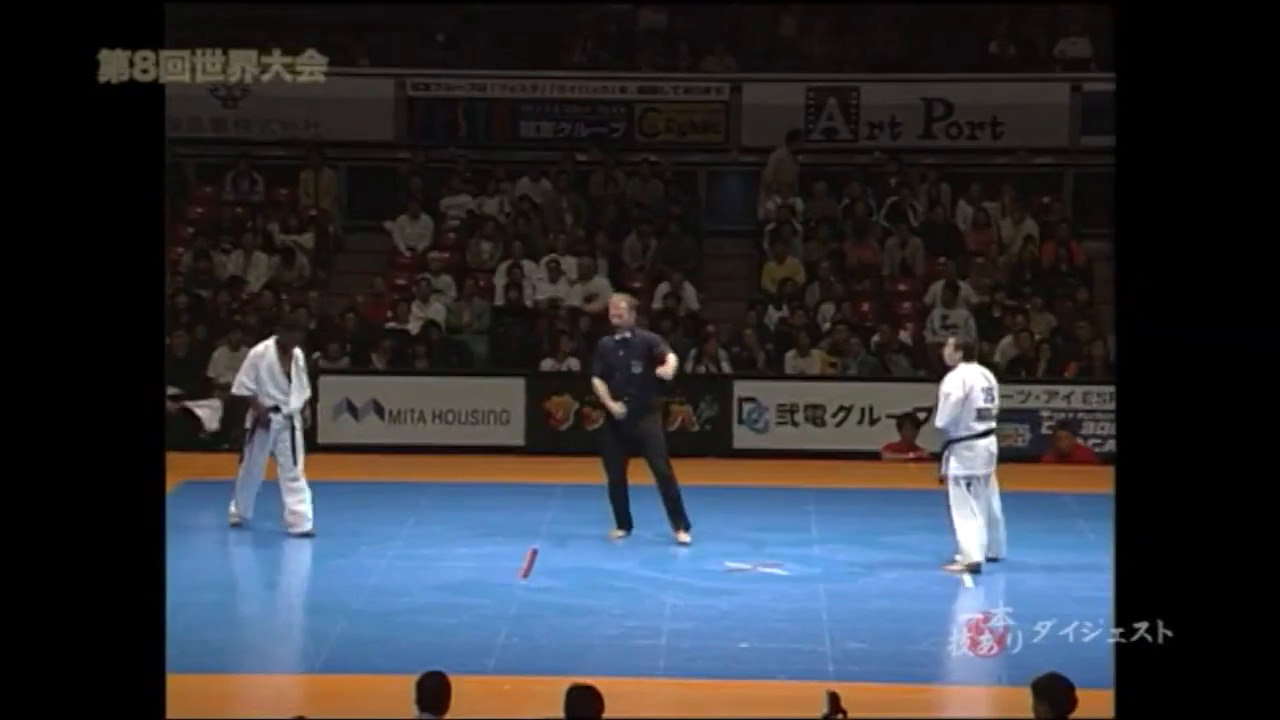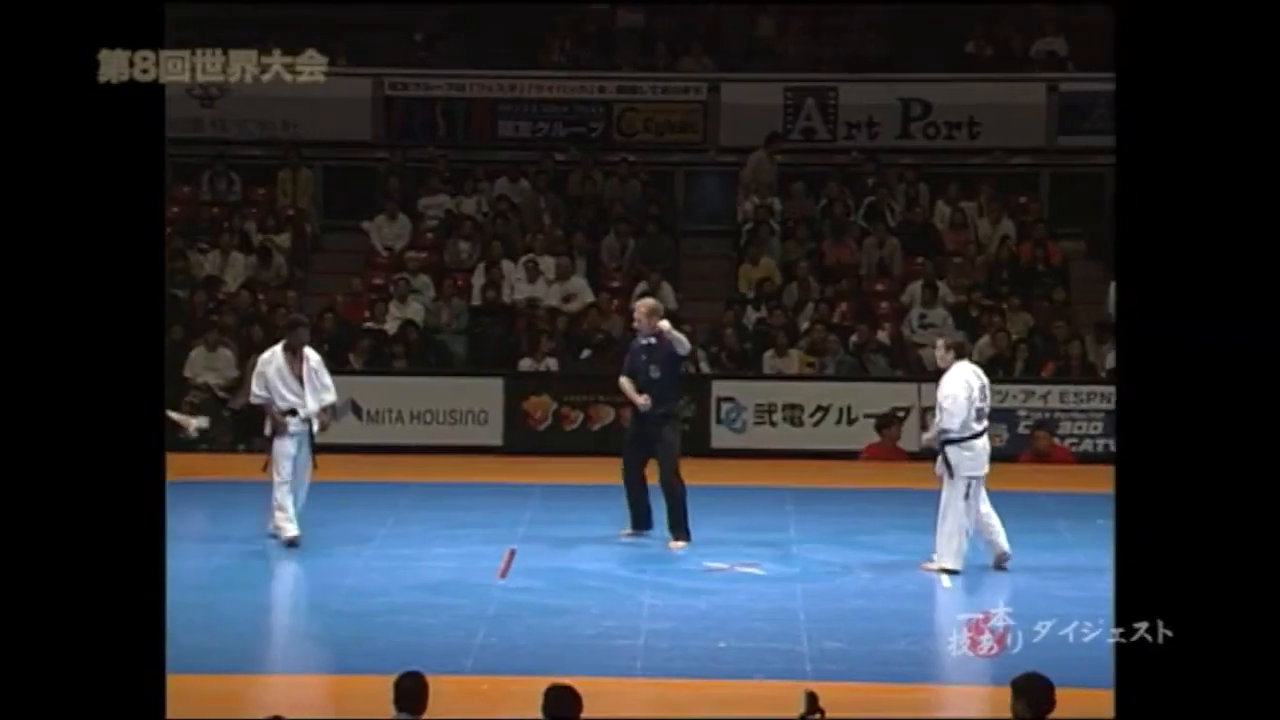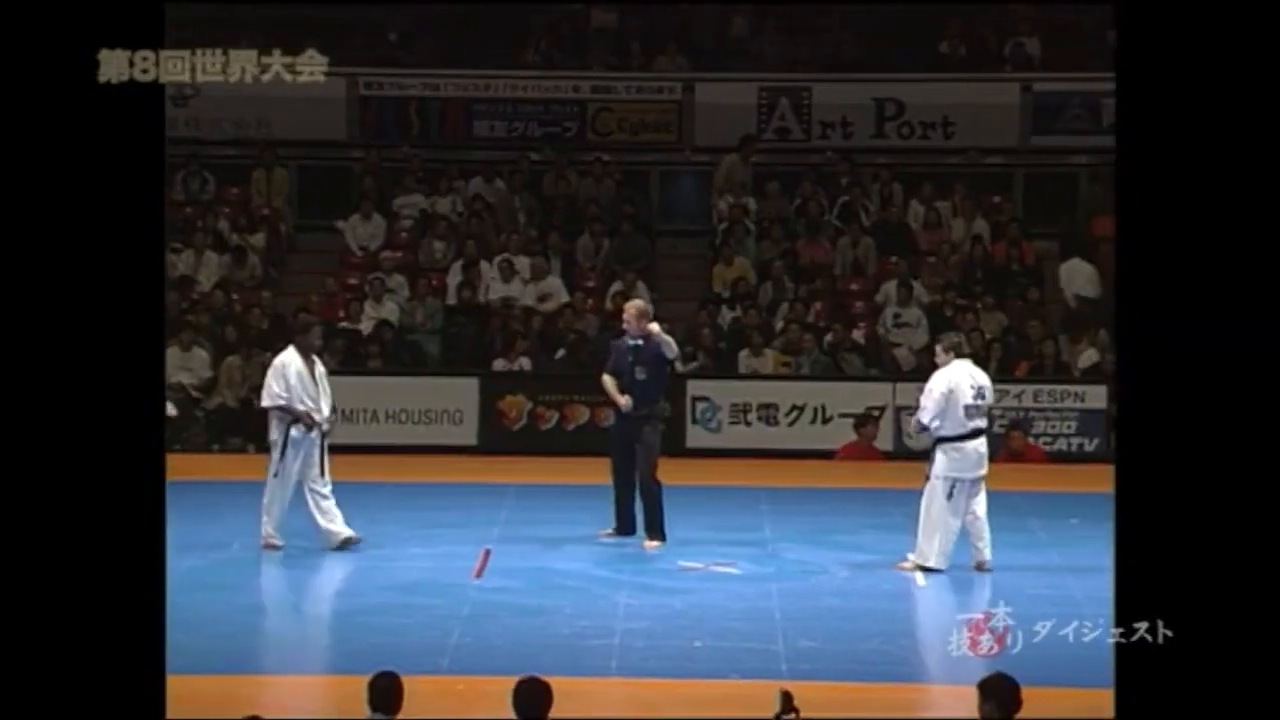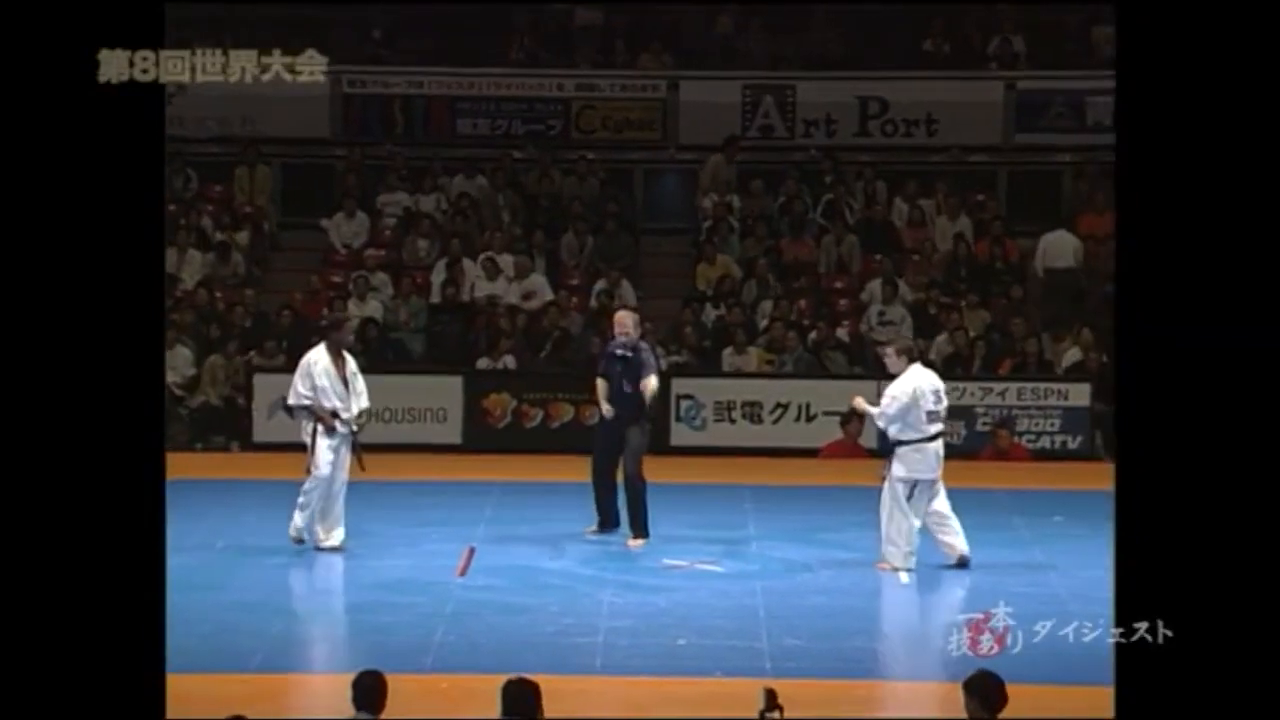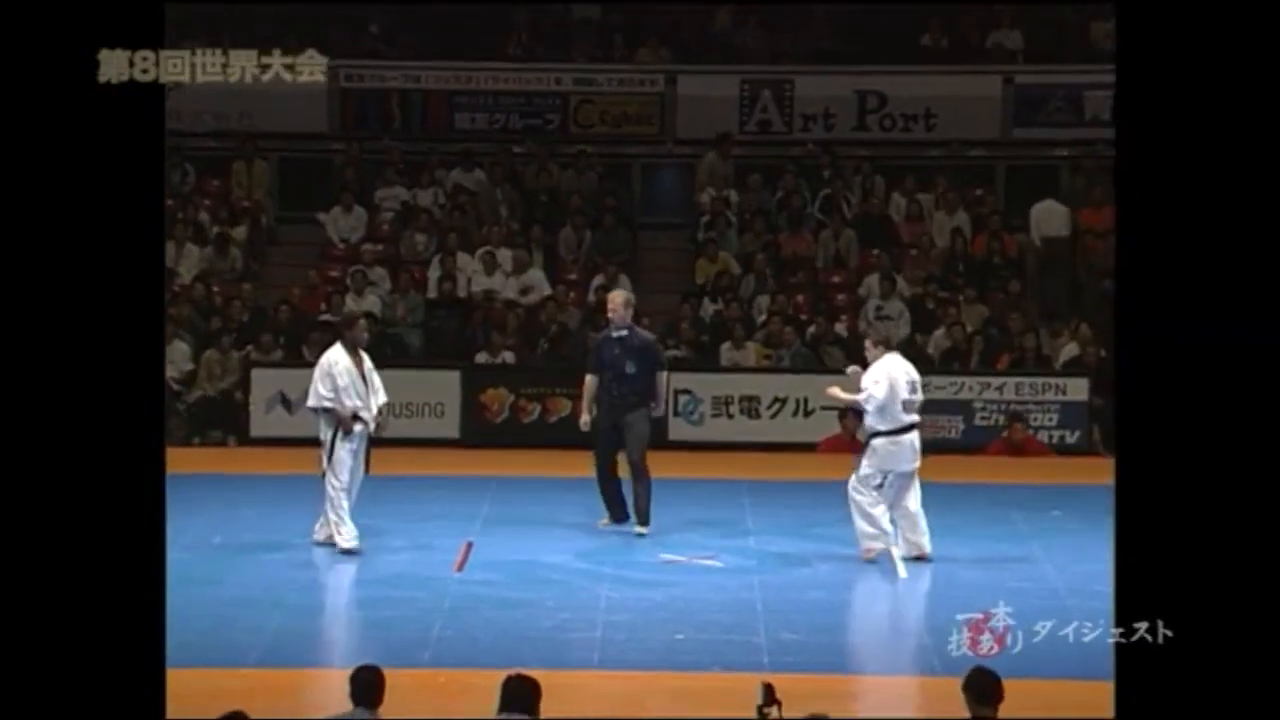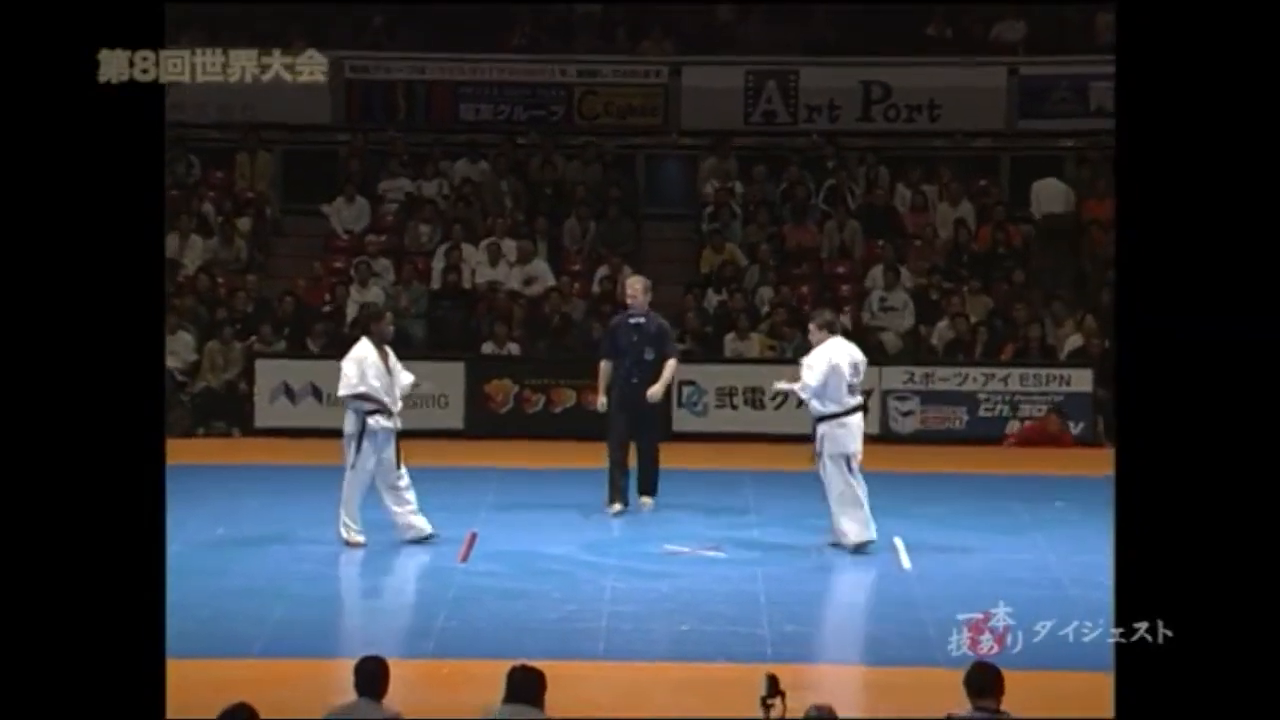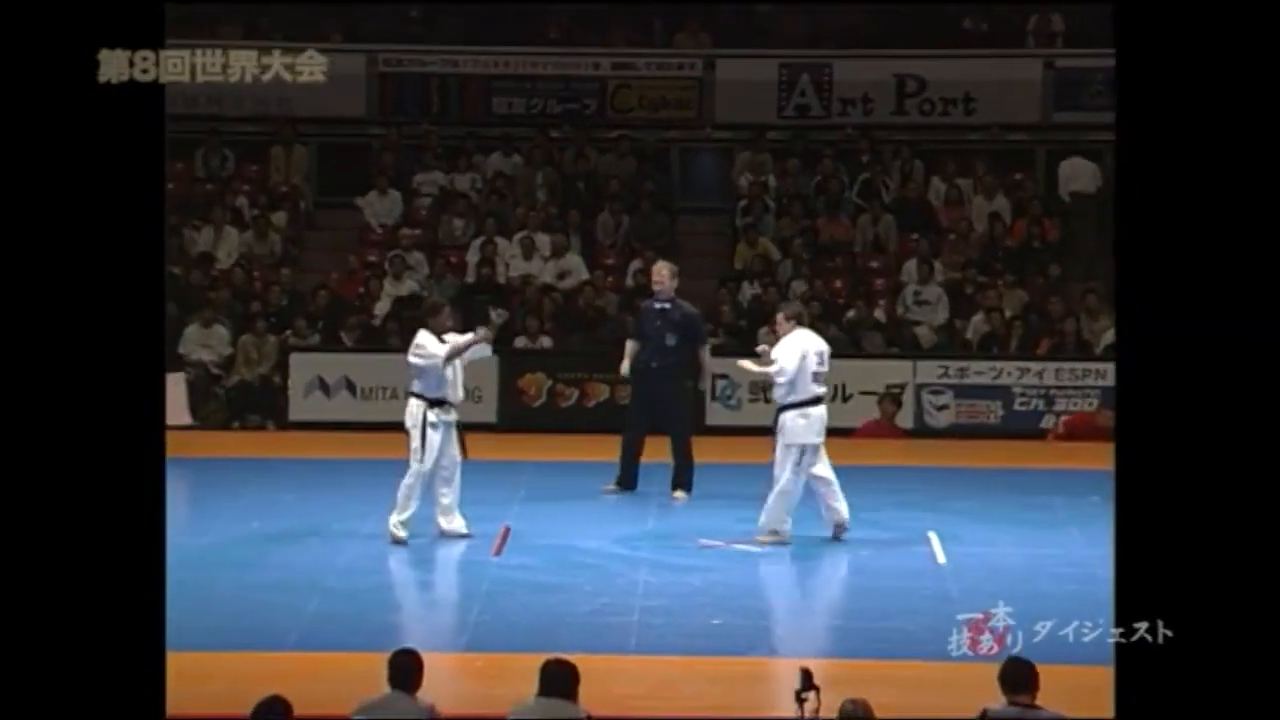
dt=0.5s
person 1, frame 1
left shoulder: (648, 340)
right shoulder: (605, 345)
left elbow: (670, 356)
right elbow: (597, 379)
left wrist: (668, 367)
right wrist: (610, 404)
left hip: (645, 413)
right hip: (617, 415)
left knee: (662, 469)
right knee: (615, 473)
left ankle: (680, 526)
right ankle: (623, 524)
person 1, frame 2
left shoulder: (668, 345)
right shoulder: (636, 346)
left elbow: (685, 348)
right elbow: (624, 378)
left wrist: (671, 332)
right wrist: (636, 398)
left hip: (665, 418)
right hip: (640, 417)
left knee: (669, 476)
right knee: (631, 471)
left ankle: (680, 533)
right ankle: (640, 523)
person 1, frame 3
left shoulder: (656, 346)
right shoulder: (621, 345)
left elbow: (673, 352)
right elbow: (607, 376)
left wrist: (660, 335)
right wrist: (618, 398)
left hip: (648, 419)
right hip: (624, 417)
left knee: (646, 476)
right knee: (621, 474)
left ankle: (655, 534)
right ankle: (624, 526)
person 1, frame 4
left shoulder: (644, 356)
right shoulder: (610, 350)
left elbow: (652, 380)
right elbow: (601, 378)
left wrist: (649, 386)
right wrist: (603, 403)
left hip: (635, 421)
right hip: (612, 419)
left knee: (632, 473)
right knee: (601, 470)
left ankle: (639, 532)
right ankle: (607, 521)
person 1, frame 5
left shoulder: (646, 341)
right shoulder: (603, 340)
left elbow: (660, 371)
right elbow: (592, 375)
left wrist: (659, 402)
right wrist: (585, 410)
left hip: (636, 409)
right hip: (608, 409)
left knee: (637, 462)
right knee: (604, 464)
left ankle: (642, 520)
right ankle: (617, 514)
person 1, frame 6
left shoulder: (660, 327)
right shoulder: (617, 325)
left elbow: (671, 360)
right elbow: (606, 360)
left wrist: (660, 385)
right wrist: (602, 393)
left hip: (649, 393)
right hip: (621, 391)
left knee: (648, 445)
right knee: (617, 445)
left ankle: (646, 492)
right ankle: (618, 499)
person 1, frame 7
left shoulder: (688, 313)
right shoulder: (646, 309)
left elbow: (702, 347)
right elbow: (634, 339)
left wrist: (704, 378)
right wrist: (627, 361)
left hip: (674, 381)
right hip: (645, 377)
left knee: (680, 434)
right knee: (633, 430)
left ankle: (681, 485)
right ankle: (625, 481)
person 2, frame 1
left shoulder: (955, 378)
right shoulder: (987, 375)
left elbow: (944, 420)
right elbow: (992, 411)
left wrist: (949, 434)
left hip: (965, 449)
right hip: (987, 443)
left knee: (966, 507)
right knee: (988, 503)
left ankle: (972, 557)
right ankle: (993, 549)
person 2, frame 2
left shoulder: (954, 378)
right shoulder: (975, 372)
left elbow: (951, 420)
left wrist: (933, 436)
right wrist: (938, 429)
left hip: (962, 449)
right hip: (975, 446)
left knee: (956, 508)
right knee: (977, 504)
left ankle: (948, 560)
right ankle: (1000, 549)
person 2, frame 3
left shoulder: (944, 376)
right shoulder: (982, 376)
left elbow: (927, 414)
left wrist: (917, 423)
left hip: (953, 450)
right hip: (977, 447)
left knee: (938, 506)
right knee: (975, 506)
left ankle: (926, 559)
right ankle: (982, 558)
person 2, frame 4
left shoulder: (905, 384)
right shoulder: (931, 377)
left elbow: (885, 417)
left wrist: (865, 407)
right wrist: (889, 402)
left hip: (910, 452)
right hip: (931, 448)
left knee: (898, 506)
right knee: (936, 504)
left ankle: (899, 559)
right ankle: (959, 551)
person 2, frame 5
left shoulder: (881, 369)
right shoulder: (907, 367)
left elbow: (871, 401)
left wrist: (842, 396)
right wrist: (863, 380)
left hip: (888, 442)
right hip: (908, 438)
left knee: (862, 489)
right knee: (906, 498)
left ankle: (876, 542)
right ankle: (919, 547)
person 2, frame 6
left shoulder: (821, 354)
right shoulder: (854, 351)
left elbow: (807, 387)
left wrist: (786, 386)
right wrist: (807, 372)
left hip: (834, 425)
right hip: (851, 420)
left knee: (842, 482)
right knee: (840, 478)
left ankle: (860, 534)
right ankle: (846, 531)
person 2, frame 7
left shoulder: (793, 342)
right shoulder: (818, 342)
left elbow: (783, 372)
left wrist: (754, 368)
right wrist: (771, 356)
left hip: (797, 415)
right hip: (814, 411)
left knee: (786, 473)
right knee: (818, 468)
left ankle: (775, 527)
right ankle: (838, 517)
person 3, frame 1
left shoulder: (298, 355)
right shoulder: (259, 353)
right elbow: (244, 388)
left wrist: (304, 410)
right wrist: (260, 411)
left hip: (290, 421)
right hip: (265, 420)
left knee: (294, 472)
right knee: (251, 470)
left ankle: (299, 523)
right ankle: (239, 513)
person 3, frame 2
left shoulder: (313, 357)
right shoulder: (269, 359)
left elbow: (326, 388)
right elbow: (259, 394)
left wrist: (325, 413)
right wrist: (274, 416)
left hip: (307, 425)
right hip: (284, 426)
left knee: (300, 480)
right knee: (283, 479)
left ankle: (279, 524)
right ankle: (288, 531)
person 3, frame 3
left shoulder: (315, 362)
right shoulder: (283, 362)
right elbow: (274, 400)
left wrist: (328, 415)
right wrist: (300, 416)
left hip: (315, 431)
right hip: (291, 432)
left knee: (320, 485)
right knee: (280, 485)
left ankle: (339, 533)
right ankle: (270, 535)
person 3, frame 4
left shoulder: (349, 361)
right shoulder: (312, 360)
left elbow: (359, 393)
right elbow: (300, 397)
left wrist: (361, 416)
right wrist: (323, 415)
left hip: (344, 428)
right hip: (321, 428)
left knee: (337, 484)
right knee: (321, 475)
left ankle: (328, 537)
right ankle: (299, 525)
person 3, frame 5
left shoulder: (363, 358)
right shoulder: (331, 360)
left elbow: (375, 390)
right elbow: (319, 398)
left wrist: (379, 415)
right wrist: (342, 418)
left hip: (361, 427)
right hip: (339, 430)
left knee: (352, 484)
right knee: (338, 484)
left ankle: (325, 532)
right ankle: (345, 539)
person 3, frame 6
left shoulder: (386, 352)
right shoulder: (358, 353)
left elbow: (400, 378)
right elbow: (349, 389)
right wrist: (376, 399)
left hip: (386, 423)
right hip: (364, 424)
left knee: (396, 477)
right knee: (357, 479)
left ankle: (414, 526)
right ankle: (350, 531)
person 3, frame 7
left shoulder: (449, 340)
right shoulder: (422, 343)
left elbow: (479, 343)
right elbow: (445, 357)
left wrist: (492, 325)
right wrist: (473, 340)
left hip: (445, 413)
right hip: (426, 414)
left knee: (449, 469)
right knee: (420, 469)
left ankle: (450, 523)
right ankle: (398, 523)
